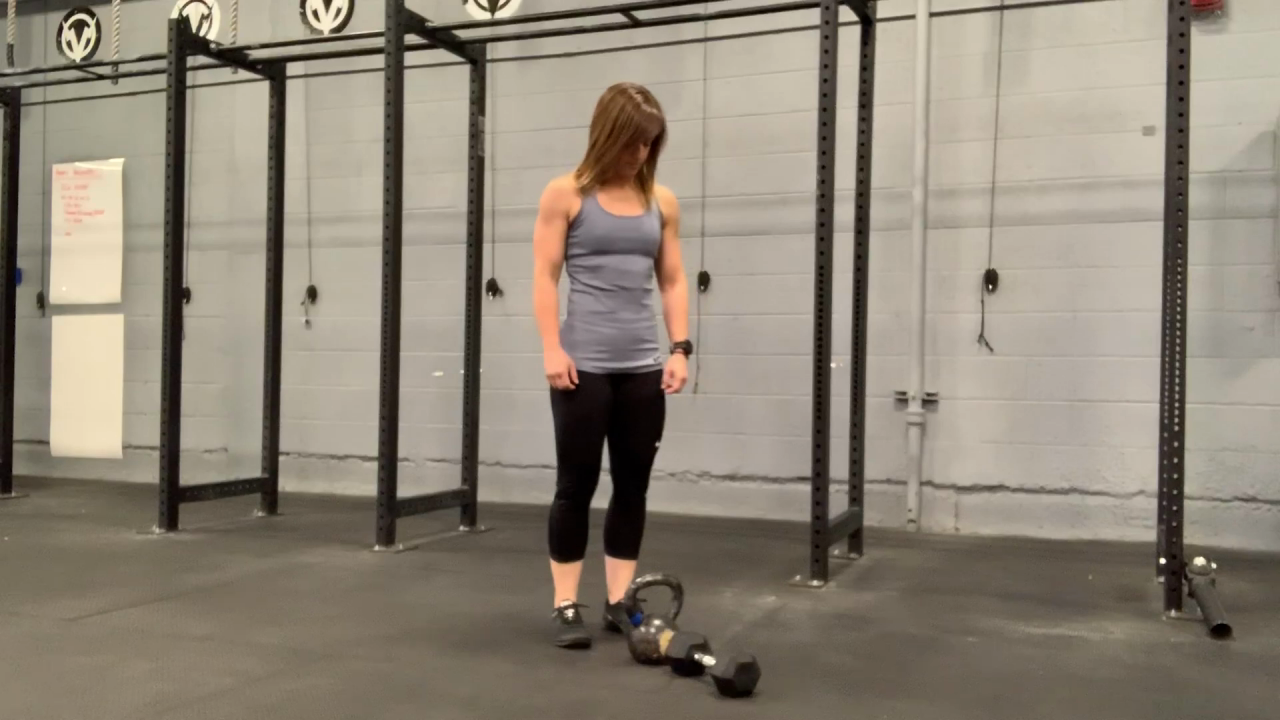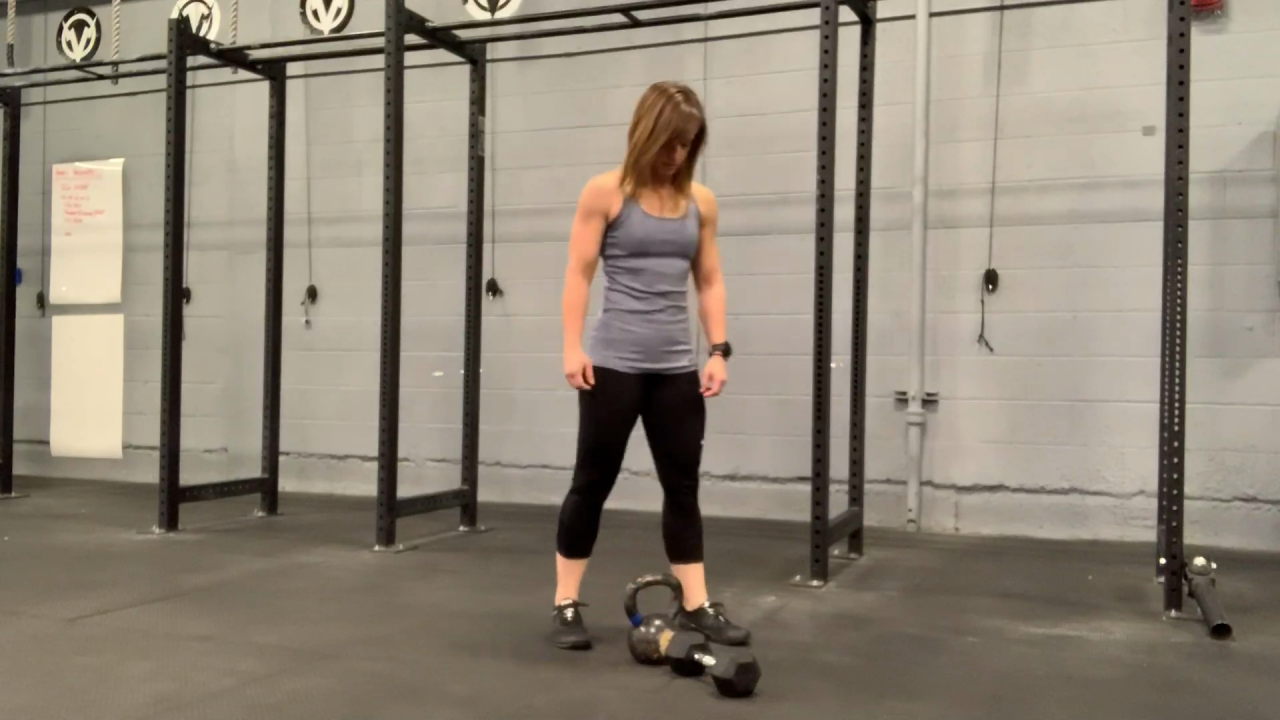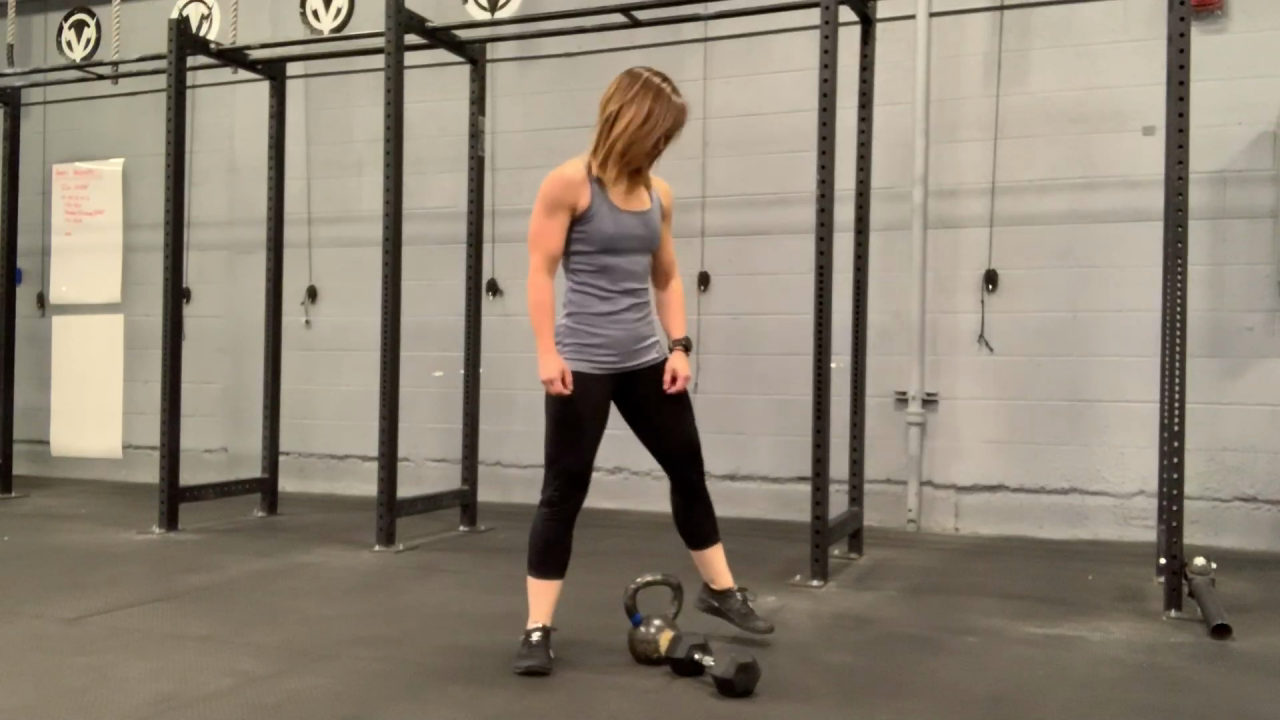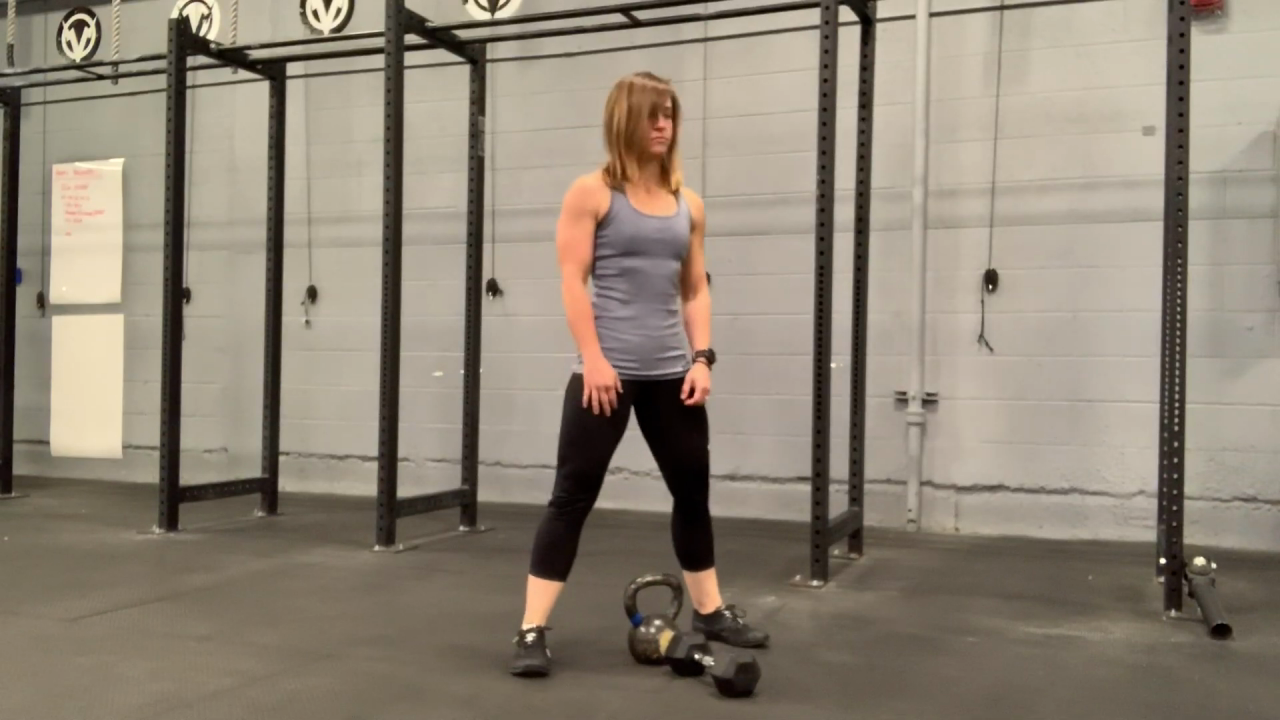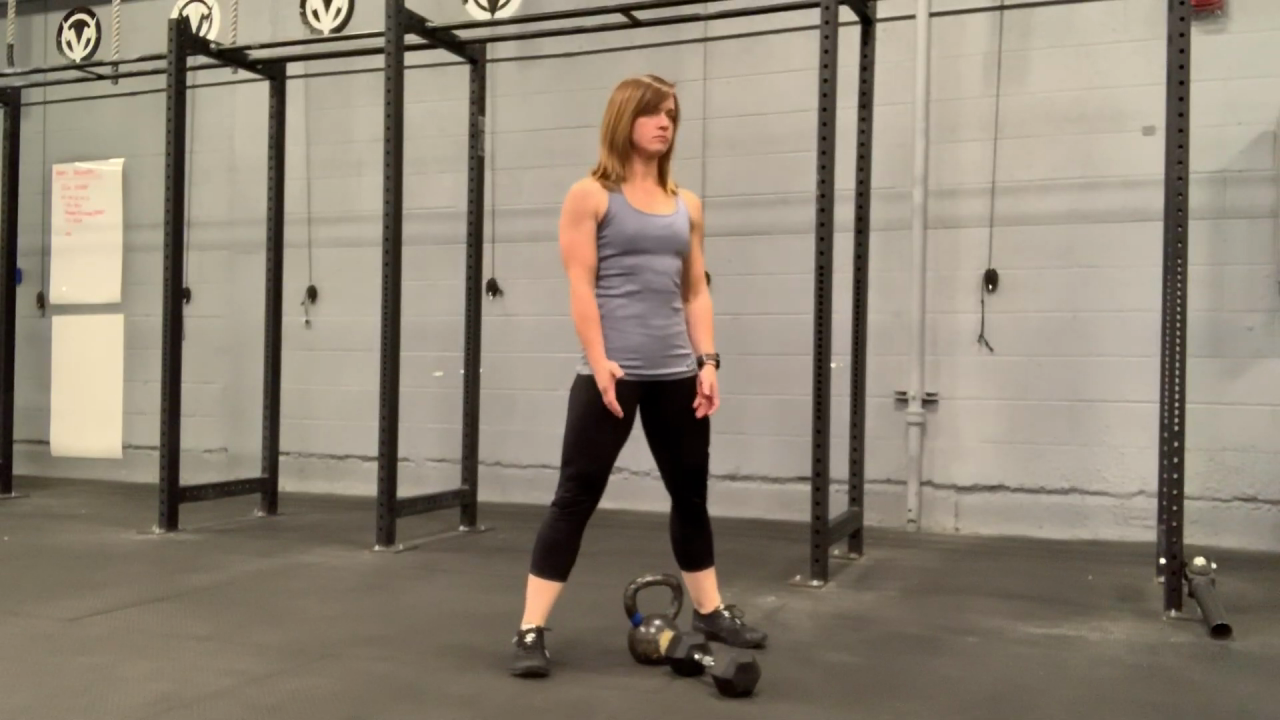
dt=1s
person 1, frame 1
left shoulder: (662, 201)
right shoulder: (566, 194)
left elbow: (673, 281)
right elbow: (545, 276)
left wrist: (679, 348)
right wrist: (551, 347)
left hip: (642, 364)
right hip: (584, 362)
left knee: (633, 486)
right knee: (576, 483)
left ankle: (620, 602)
right ankle: (566, 605)
person 1, frame 2
left shoulder: (700, 201)
right shoulder: (606, 192)
left elbow: (710, 281)
right elbow: (578, 273)
left wrist: (718, 350)
right wrist: (572, 346)
left hip: (677, 366)
right hip: (614, 362)
left knee: (683, 485)
right knee: (593, 480)
left ankle: (697, 605)
right ankle: (566, 604)
person 1, frame 3
left shoulder: (657, 193)
right shoulder: (569, 182)
right elbow: (541, 272)
left wrist: (680, 346)
right wrist: (547, 353)
left hip: (645, 359)
right hip: (583, 362)
left knee: (688, 470)
right knee: (564, 491)
left ankle: (721, 588)
right ankle: (537, 629)
person 1, frame 4
left shoulder: (687, 203)
right shoulder: (591, 192)
left elbow: (695, 290)
right elbow: (573, 281)
left wrist: (701, 359)
right wrist: (592, 360)
left hip: (670, 372)
right hip: (609, 368)
left knee: (693, 490)
right knee: (572, 495)
left ankle: (711, 611)
right ankle: (532, 630)
person 1, frame 5
left shoulder: (686, 204)
right shoulder: (590, 194)
left elbow: (696, 290)
right elbow: (581, 284)
left wrist: (708, 362)
right wrist: (597, 362)
left hip: (676, 373)
right hip: (613, 370)
left knee: (691, 494)
right knee: (576, 496)
left ankle: (710, 610)
right ankle: (531, 630)
